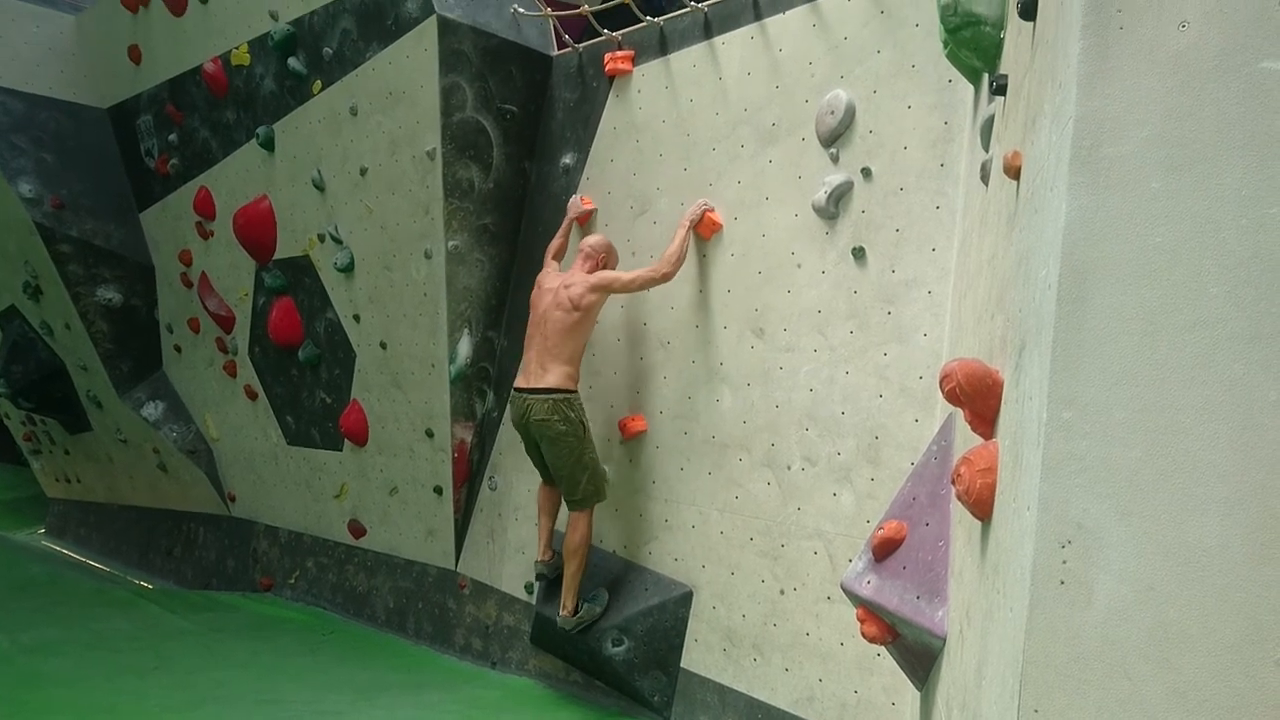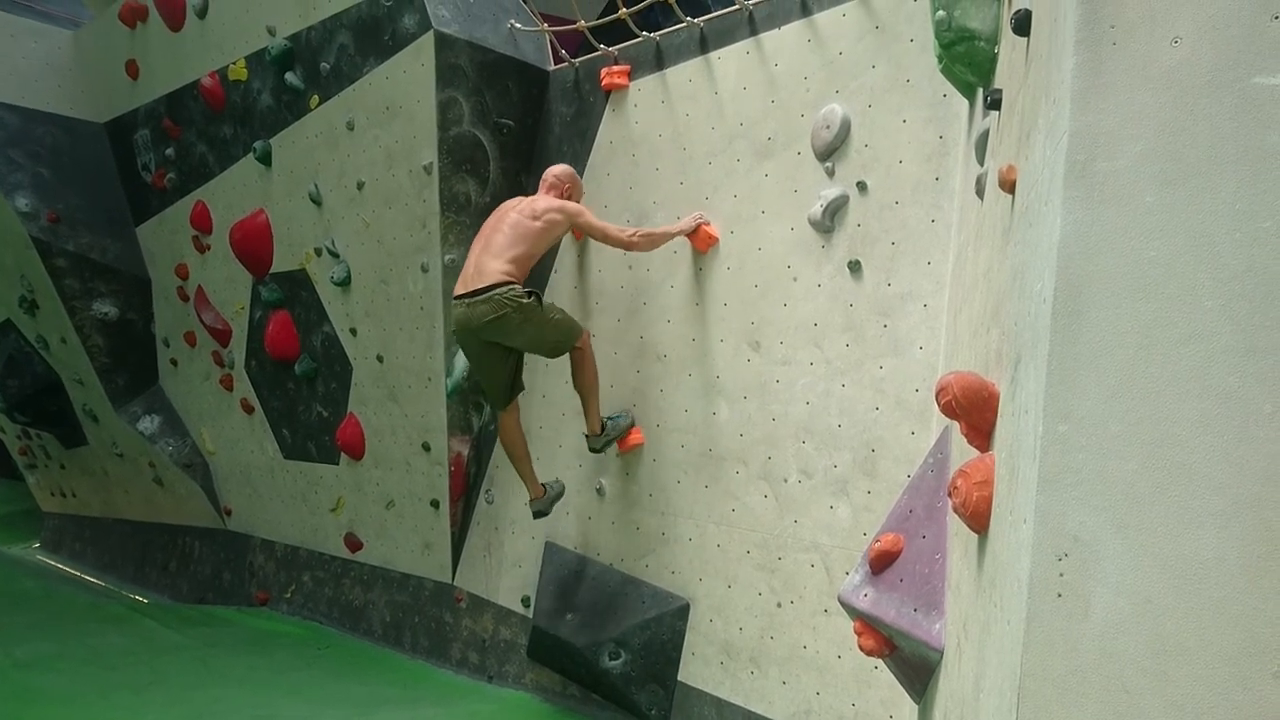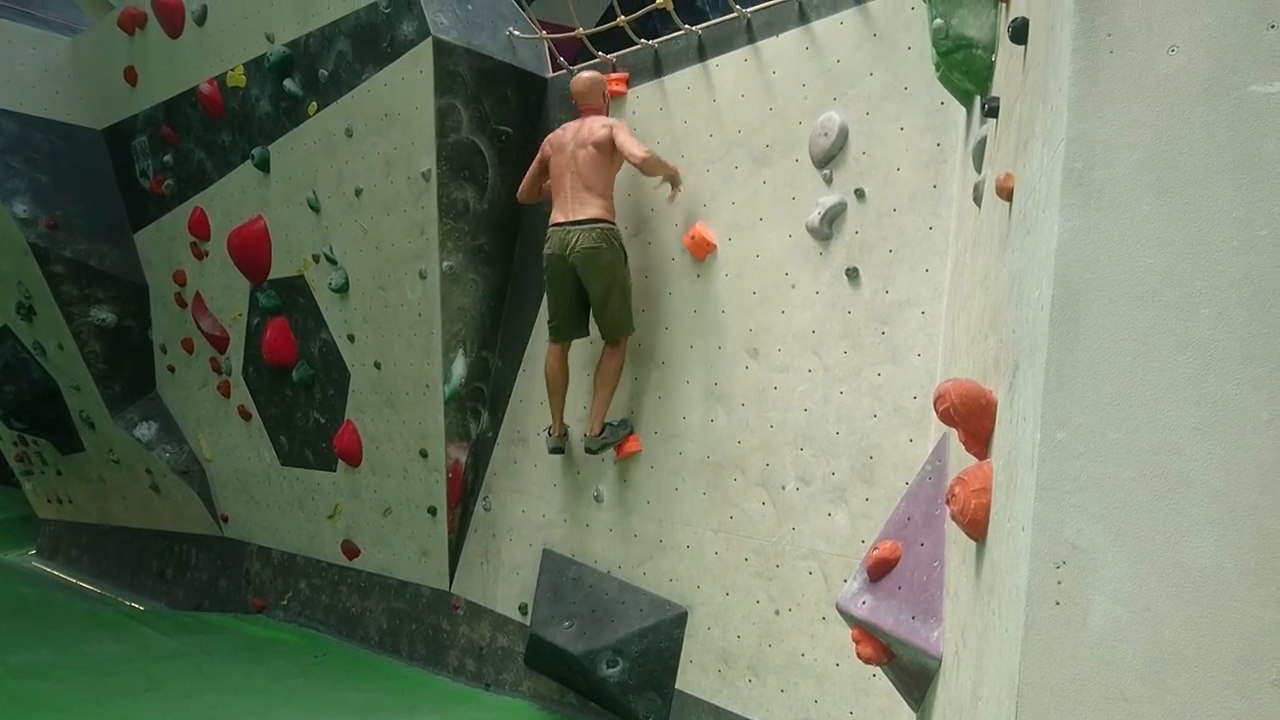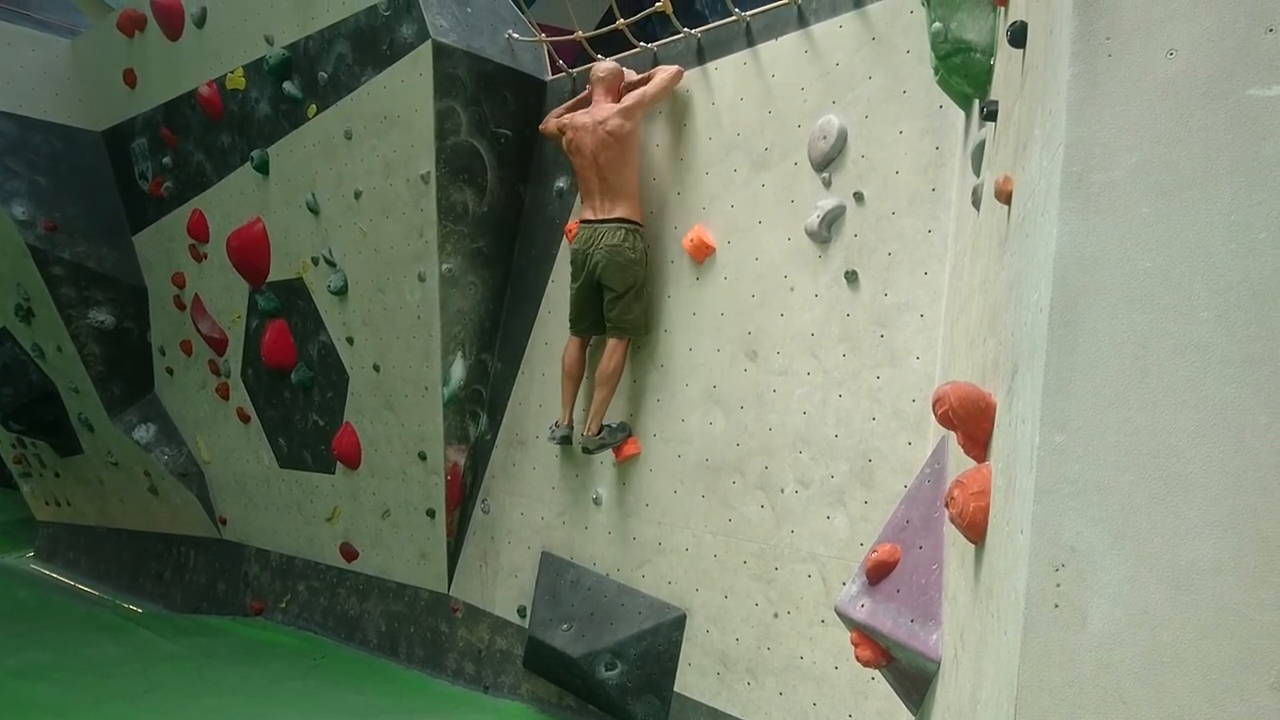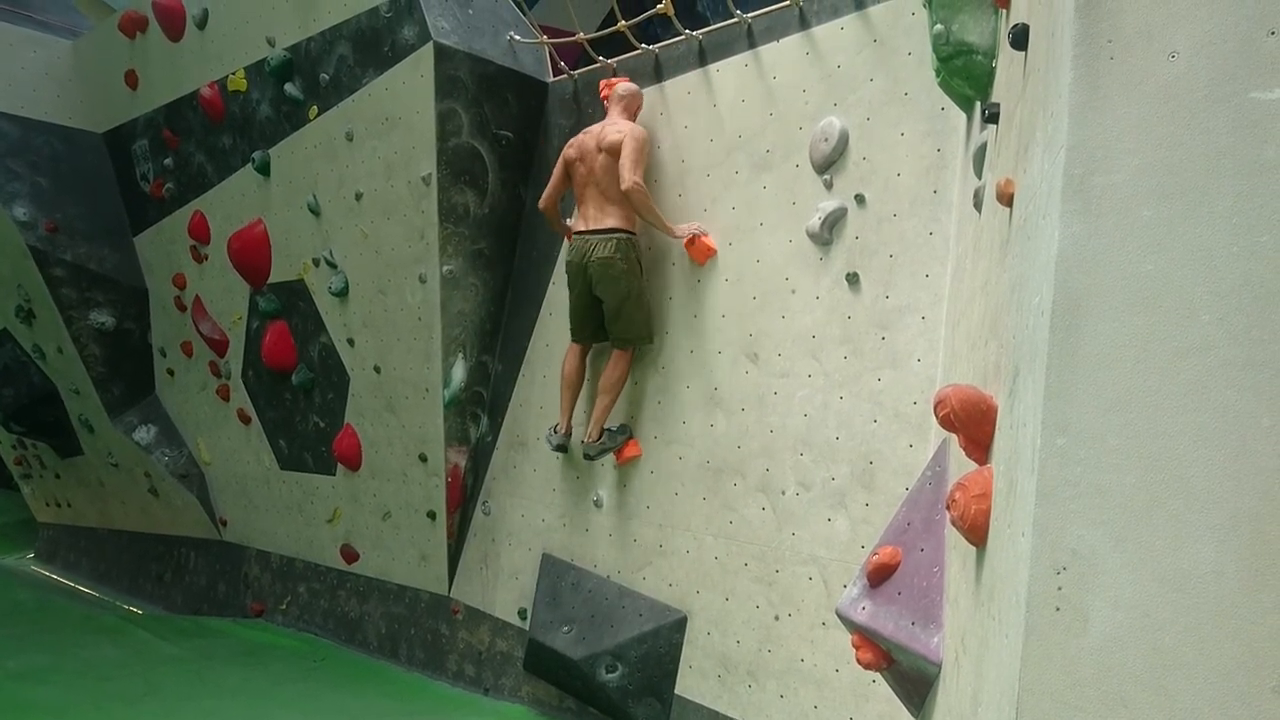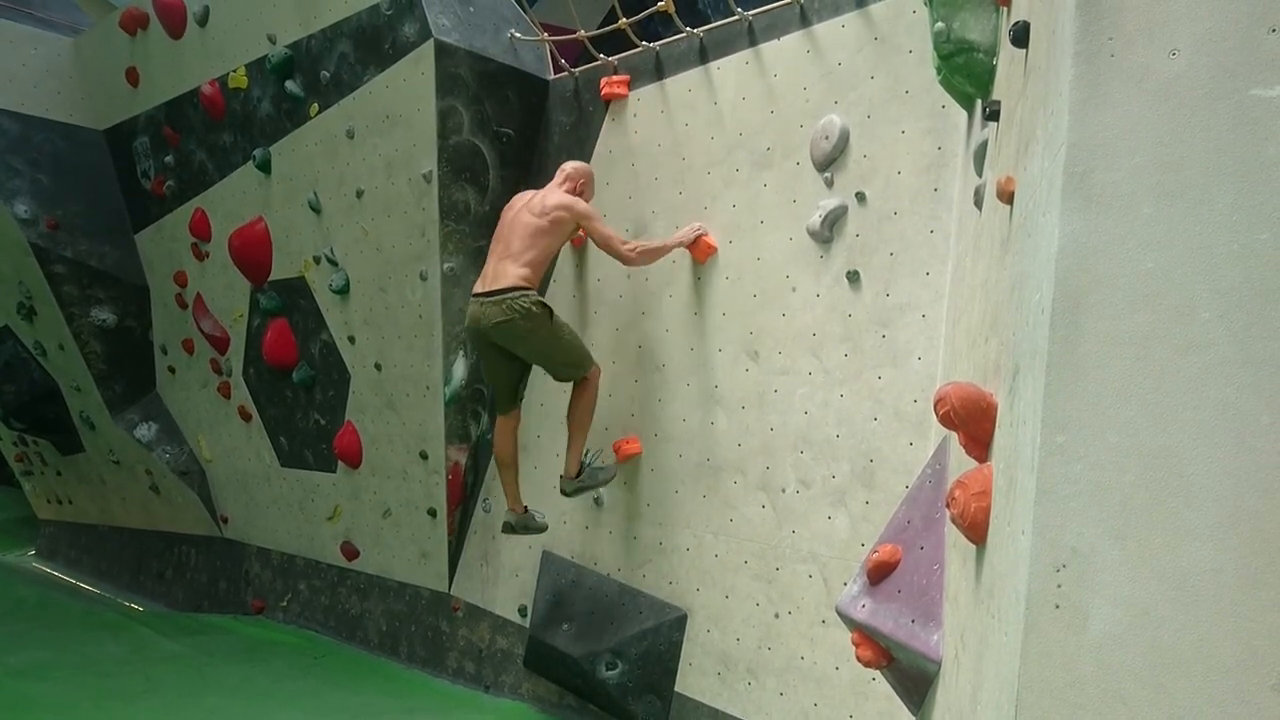
dt=0.5s
person 1, frame 1
left shoulder: (546, 280)
right shoulder: (595, 283)
left elbow: (551, 254)
right elbow: (663, 271)
left wrist: (569, 221)
right wrist: (686, 223)
left hip: (520, 400)
right hip: (556, 404)
left knee: (551, 479)
right knee: (582, 503)
left ankle: (545, 557)
right ankle: (570, 607)
person 1, frame 2
left shoulder: (511, 205)
right shoulder: (563, 209)
right elbow: (631, 240)
right wrist: (678, 229)
left hip: (463, 311)
right hip: (500, 301)
left knee: (506, 408)
right knee: (580, 341)
left ankle: (537, 494)
right ankle: (595, 429)
person 1, frame 3
left shoulder: (554, 138)
right shoulder: (611, 127)
left elbow: (524, 195)
right elbow: (641, 158)
right wrist: (671, 172)
left hip: (557, 239)
right hip: (597, 237)
left knee: (560, 340)
right knee: (616, 337)
left ankle: (556, 430)
right ankle: (596, 431)
person 1, frame 4
left shoulder: (569, 125)
right shoulder: (626, 112)
left elbow: (546, 123)
right elbow: (674, 73)
left wrist: (584, 96)
right wrist: (636, 80)
left hip: (585, 236)
right hip: (622, 237)
left knee: (578, 334)
right knee: (618, 337)
left ankle: (564, 421)
right ankle: (594, 430)
person 1, frame 5
left shoulder: (575, 143)
right shoulder: (633, 132)
left elbow: (546, 204)
right elbow: (630, 185)
right wrist: (671, 229)
left hip: (579, 247)
right hip: (615, 246)
left knee: (579, 342)
right knee: (623, 345)
left ankle: (561, 428)
right ankle: (595, 435)
person 1, frame 6
left shoulder: (518, 202)
right shoulder: (571, 206)
right elbow: (628, 254)
right wrist: (677, 240)
left hip: (478, 310)
right hip: (516, 307)
left knee: (507, 413)
right knee: (588, 373)
left ankle: (515, 512)
right ankle: (574, 471)
